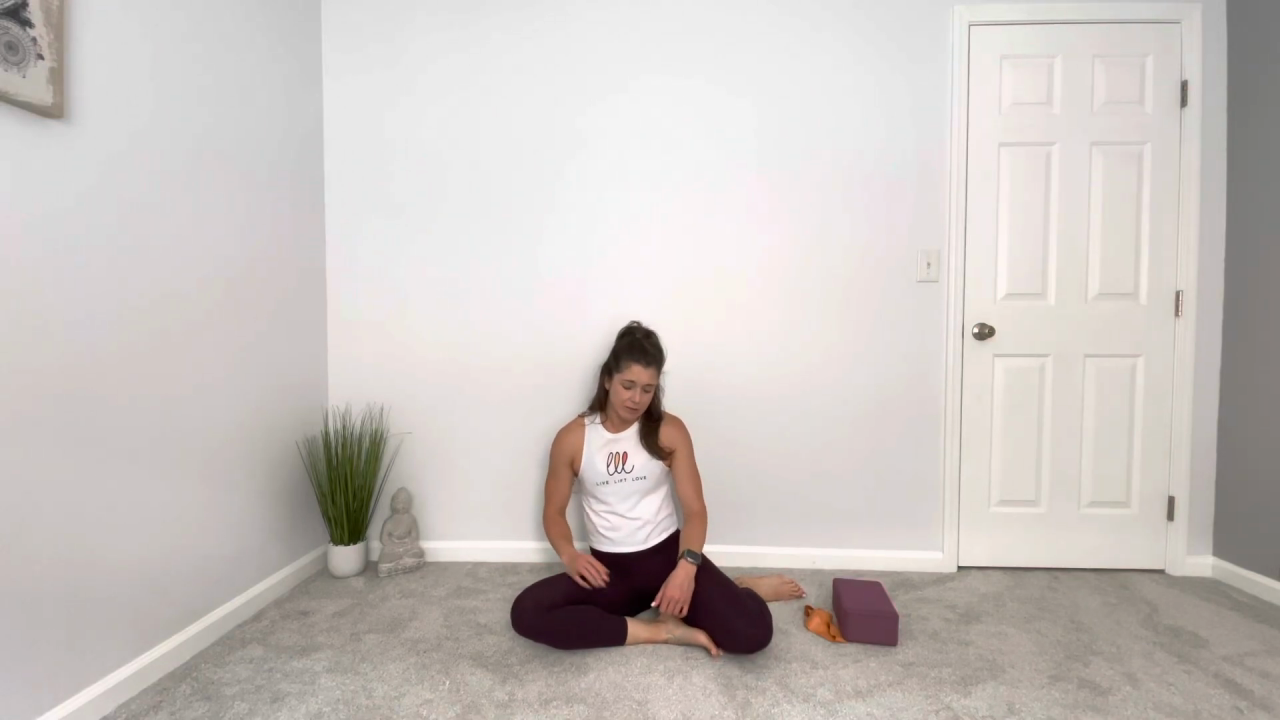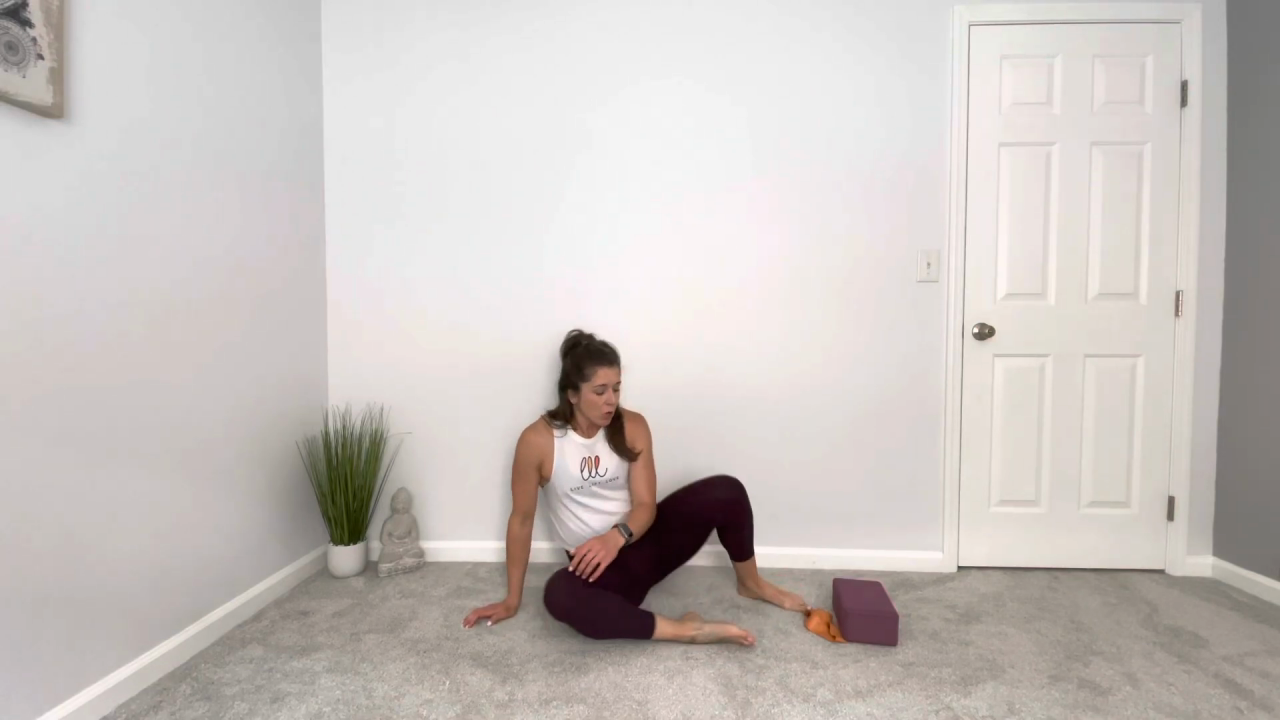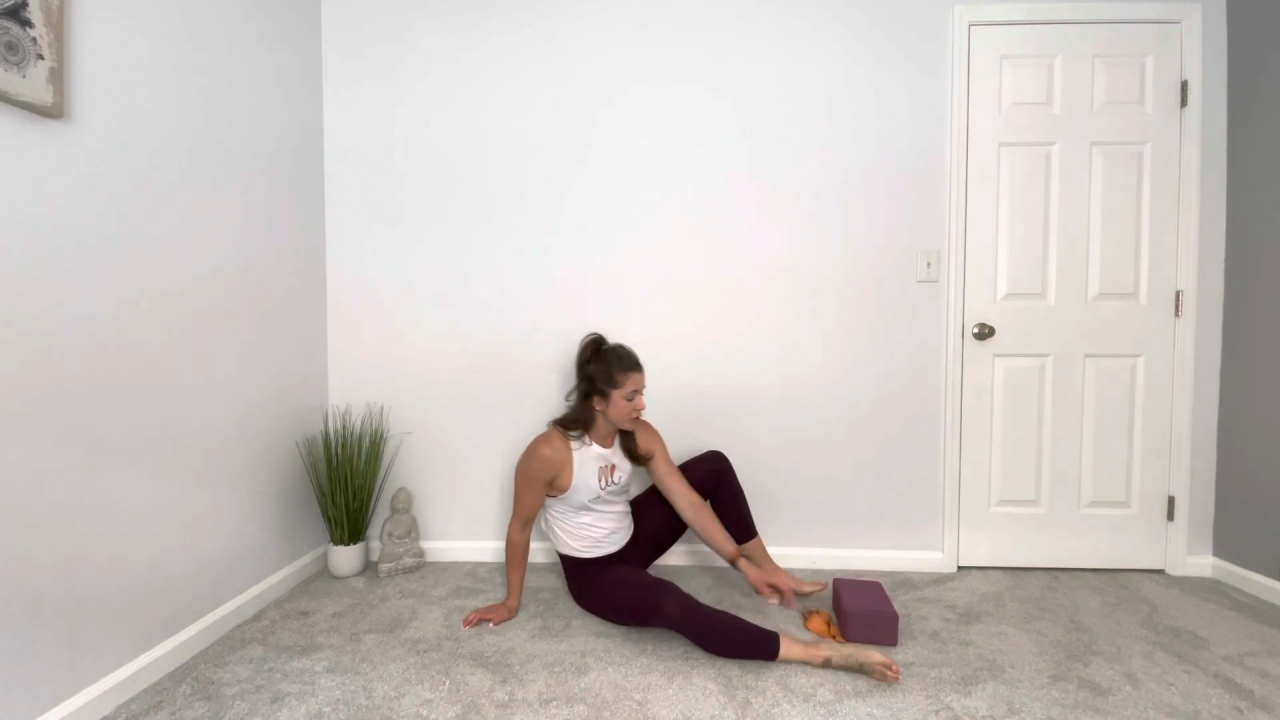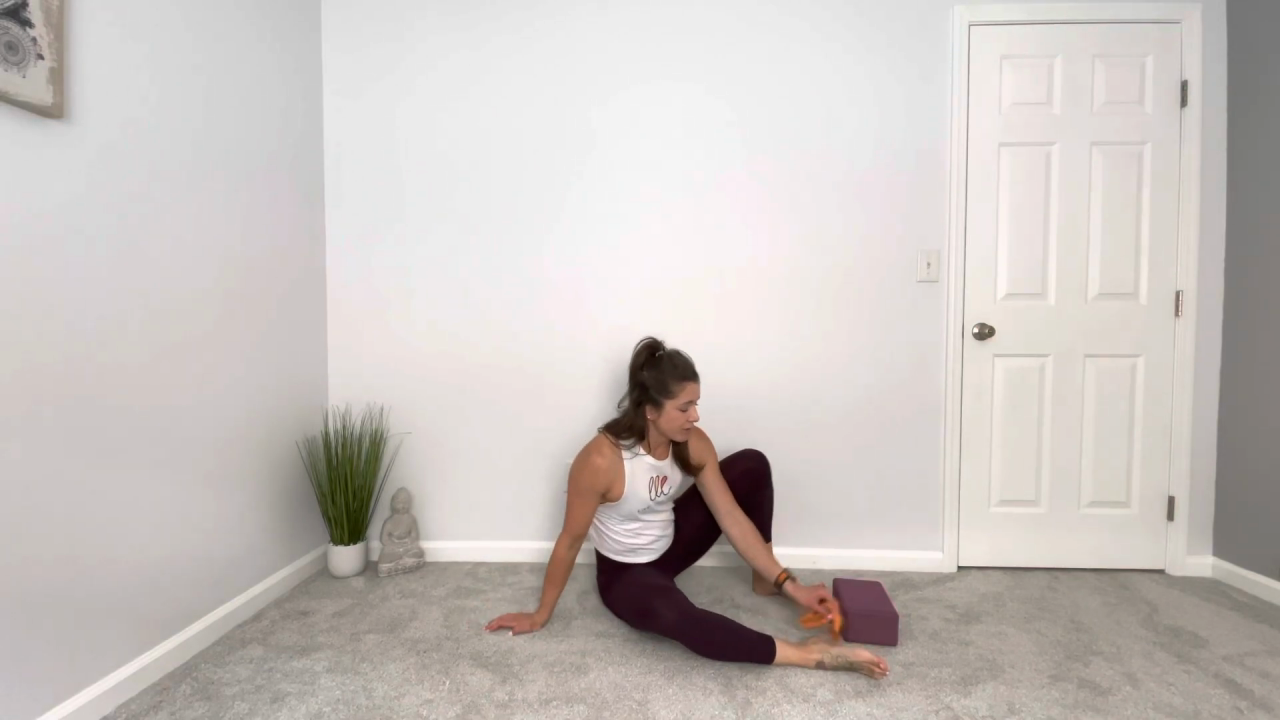
dt=0.5s
person 1, frame 1
left shoulder: (670, 431)
right shoulder: (572, 438)
left elbow: (694, 509)
right elbow: (553, 512)
left wrist: (686, 568)
right wrist: (569, 554)
left hip: (666, 555)
right hip: (609, 568)
left knee: (753, 633)
right knee: (526, 614)
left ankle: (740, 589)
right ankle: (663, 631)
person 1, frame 2
left shoulder: (632, 427)
right shoulder: (538, 441)
left elbow: (646, 505)
right elbow: (521, 520)
left wrist: (616, 538)
right wrist: (513, 599)
left hip: (641, 541)
right hip: (598, 561)
left knee: (725, 491)
right knee: (560, 595)
left ankle: (751, 583)
right ankle: (688, 631)
person 1, frame 3
left shoulder: (639, 435)
right shoulder: (549, 452)
left elbow: (686, 502)
right elbow: (520, 526)
left wrist: (742, 564)
right wrist: (512, 602)
left hip: (630, 539)
right hip: (593, 576)
left knee: (713, 465)
right knee: (674, 605)
left ankle: (770, 573)
right ankle: (815, 652)
person 1, frame 4
left shoulder: (693, 443)
right shoulder: (601, 460)
left elbow: (734, 520)
right elbow: (570, 541)
left wrist: (787, 581)
right wrist: (540, 615)
left hip: (672, 544)
right hip: (627, 576)
left knee: (752, 463)
right knee: (672, 613)
left ankle: (765, 580)
right ankle: (804, 655)
